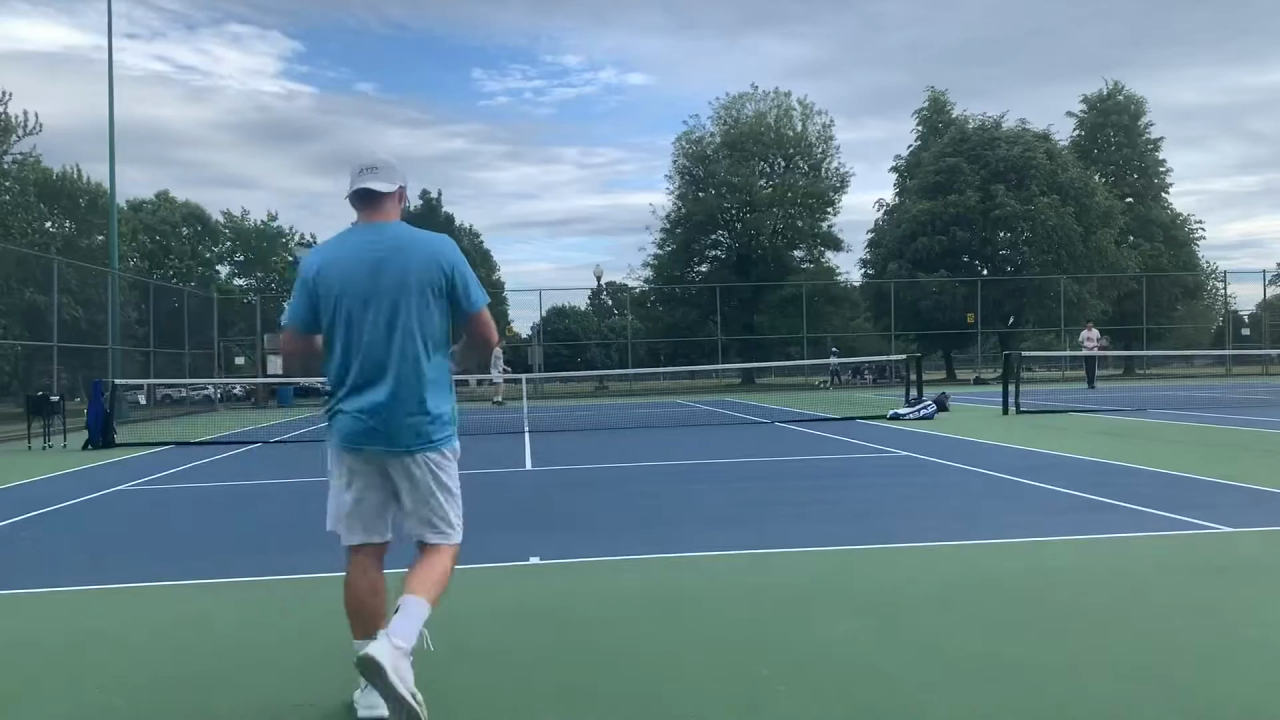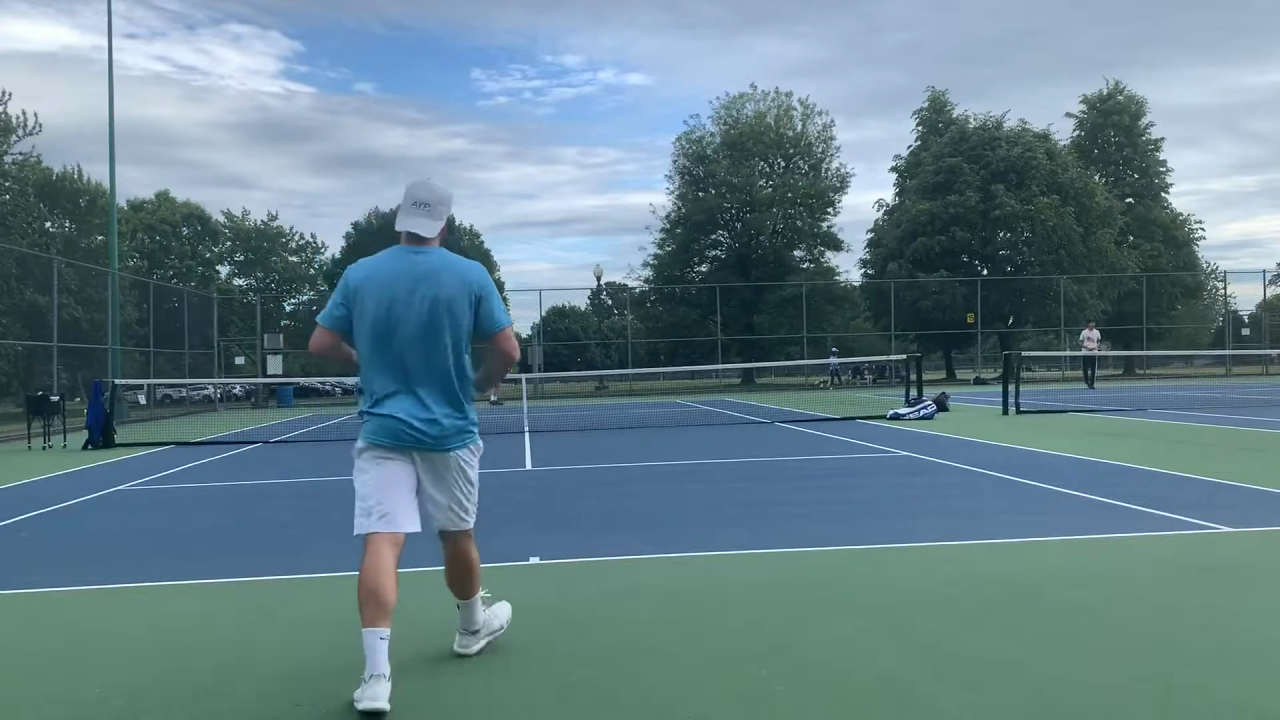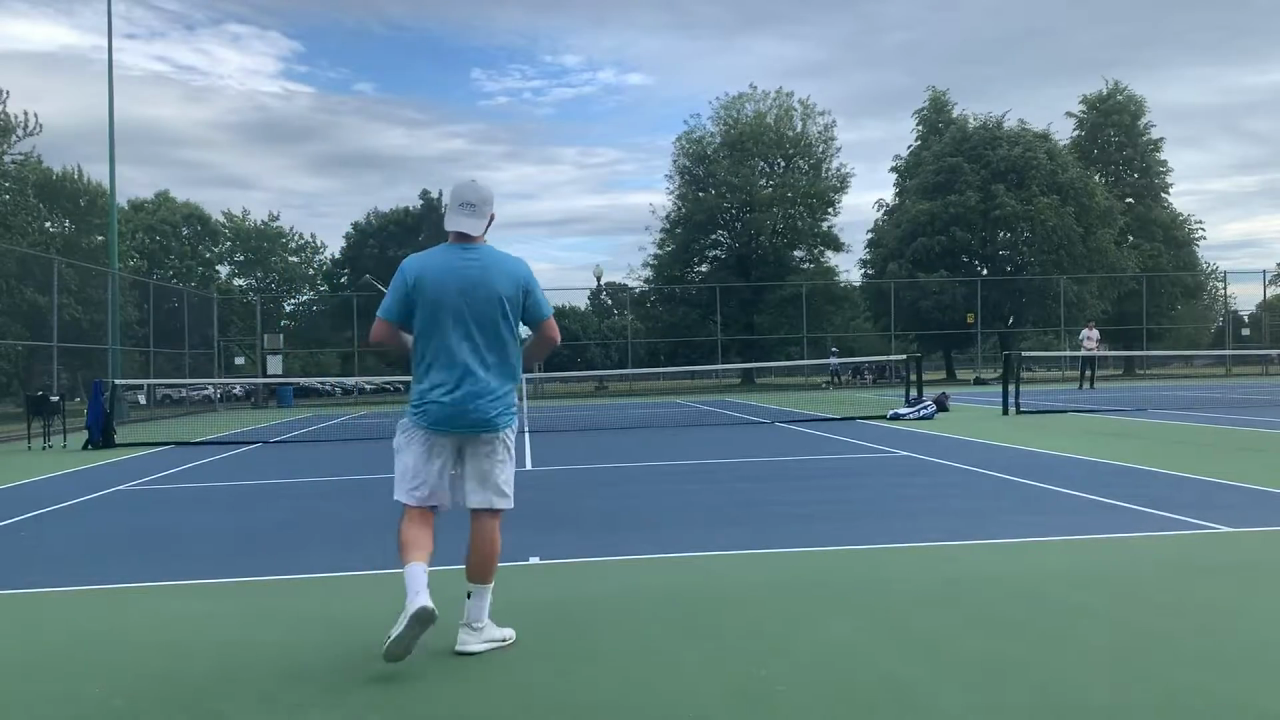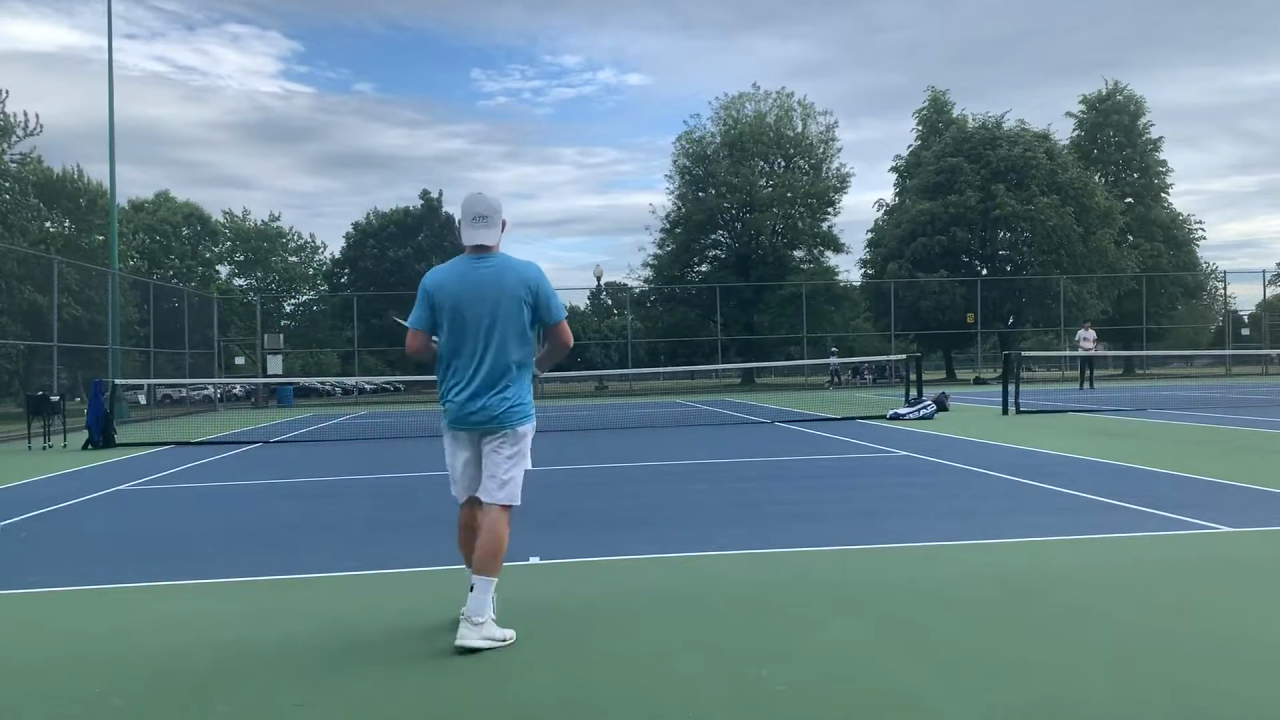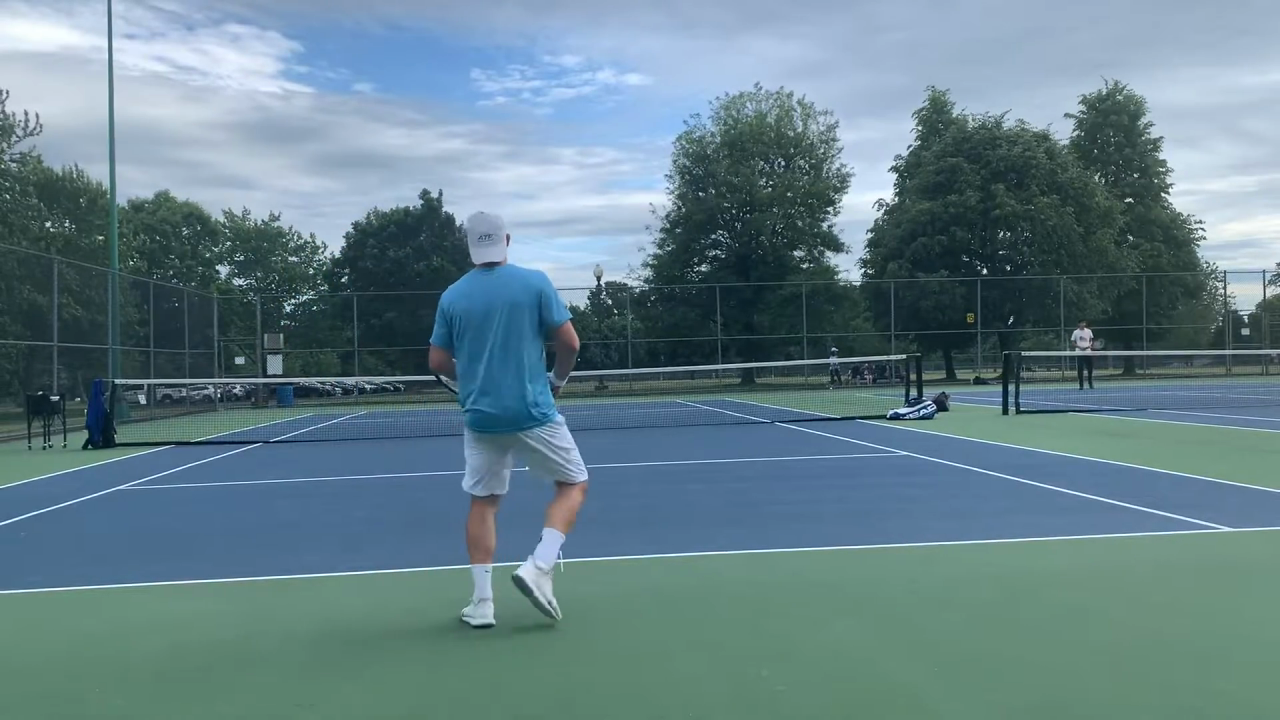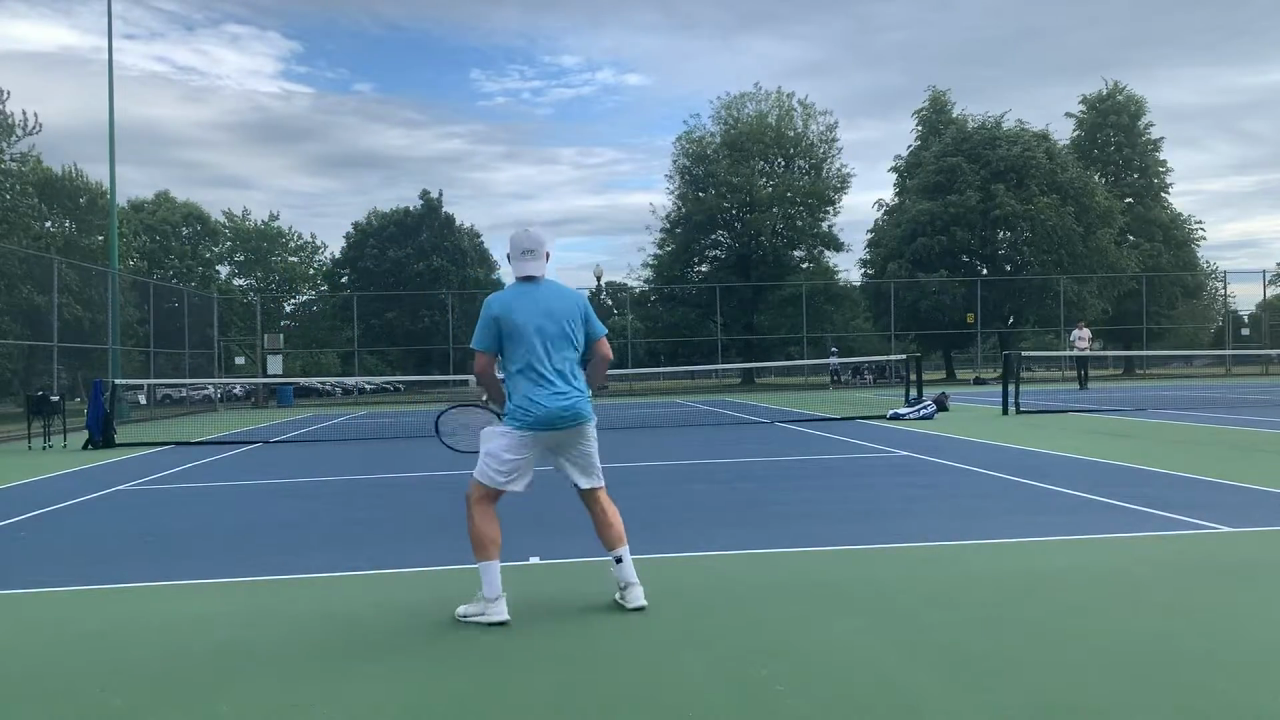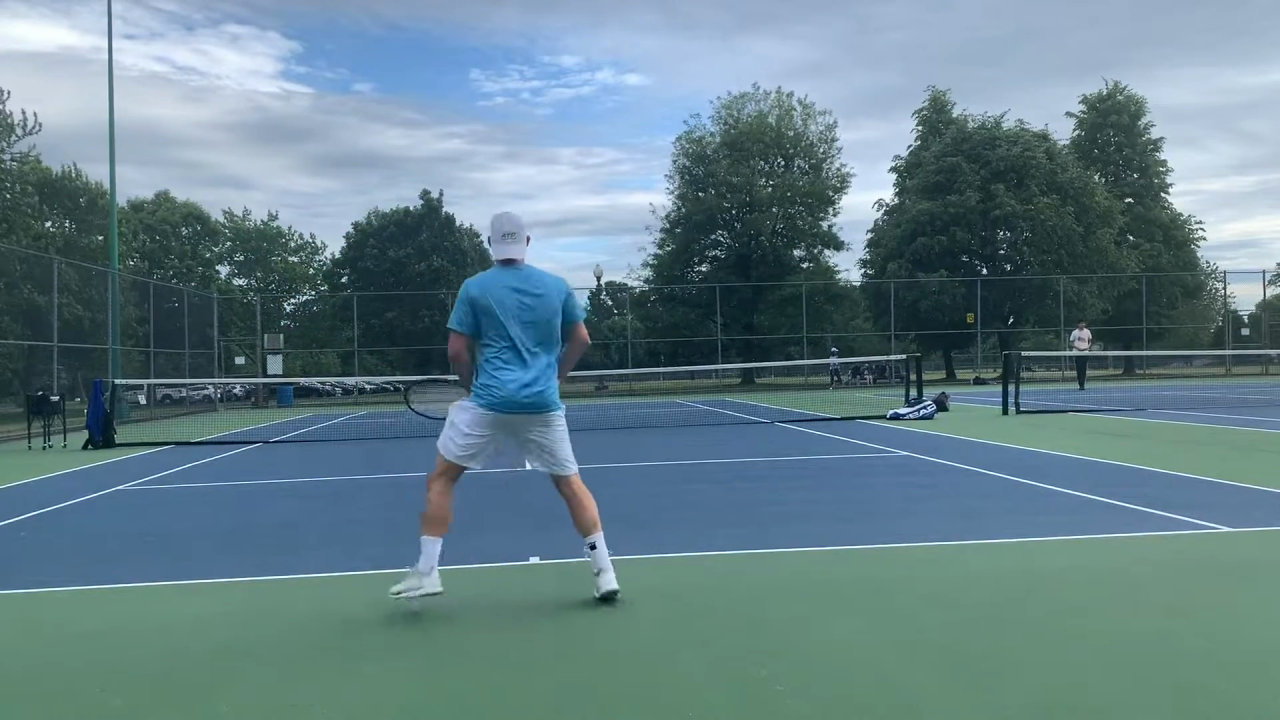
dt=0.3s
person 1, frame 1
left shoulder: (318, 261)
right shoulder: (440, 250)
left elbow: (292, 349)
right elbow: (486, 335)
left hip: (354, 430)
right hip: (425, 428)
left knee: (364, 551)
right knee: (437, 549)
right ankle: (390, 643)
person 1, frame 2
left shoulder: (359, 274)
right shoulder: (471, 276)
left elbow: (321, 344)
right elbow: (508, 351)
right wrist: (477, 387)
left hip: (383, 431)
right hip: (451, 431)
left knee: (382, 543)
right knee: (457, 537)
left ankle: (376, 675)
right ankle: (472, 629)
person 1, frame 3
left shoulder: (414, 268)
right shoulder: (514, 271)
left elbow: (380, 335)
right elbow: (550, 337)
left hip: (431, 414)
right hip: (492, 415)
left knee: (417, 512)
right knee: (486, 515)
left ankle: (418, 598)
right ankle: (475, 624)
person 1, frame 4
left shoulder: (435, 279)
right shoulder: (529, 275)
left elbow: (414, 346)
right elbow: (563, 340)
right wrist: (534, 366)
left hip: (459, 413)
right hip: (509, 413)
left knee: (470, 504)
right knee: (496, 510)
left ankle: (478, 606)
right ankle: (476, 621)
person 1, frame 5
left shoulder: (452, 296)
right shoulder: (534, 282)
left elbow: (438, 362)
right elbow: (569, 343)
right wrist: (558, 379)
left hip: (482, 418)
right hip: (533, 413)
left knee: (483, 502)
right knee: (573, 486)
left ankle: (481, 601)
right ankle: (538, 568)
person 1, frame 6
left shoulder: (496, 304)
right shoulder: (575, 299)
left elbow: (482, 367)
right elbow: (604, 356)
left wrist: (502, 402)
left hip: (524, 420)
right hip: (575, 415)
left knee: (479, 499)
right knee: (596, 496)
left ankle: (491, 599)
right ankle: (630, 586)
person 1, frame 7
left shoulder: (474, 288)
right shoulder: (556, 286)
left elbow: (457, 351)
right elbow: (581, 341)
left hip: (489, 403)
right hip: (541, 404)
left knee: (442, 478)
right knee: (570, 484)
left ankle: (425, 573)
right ankle: (604, 573)
